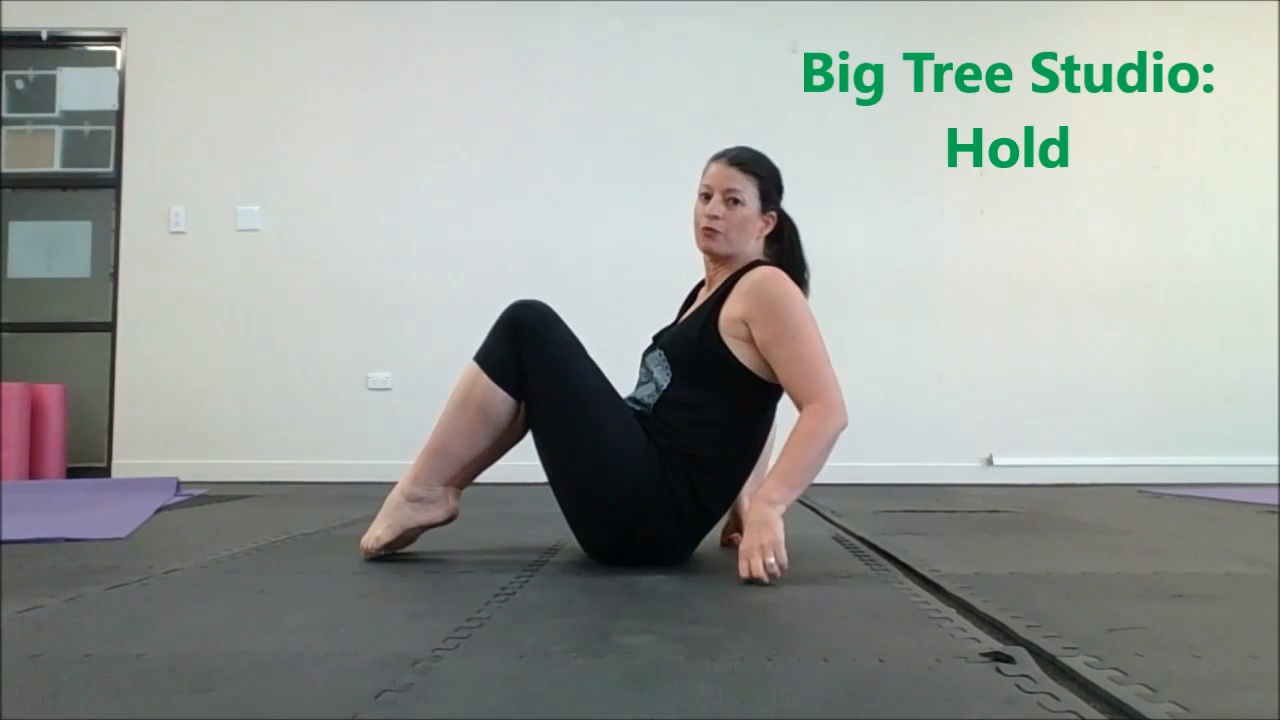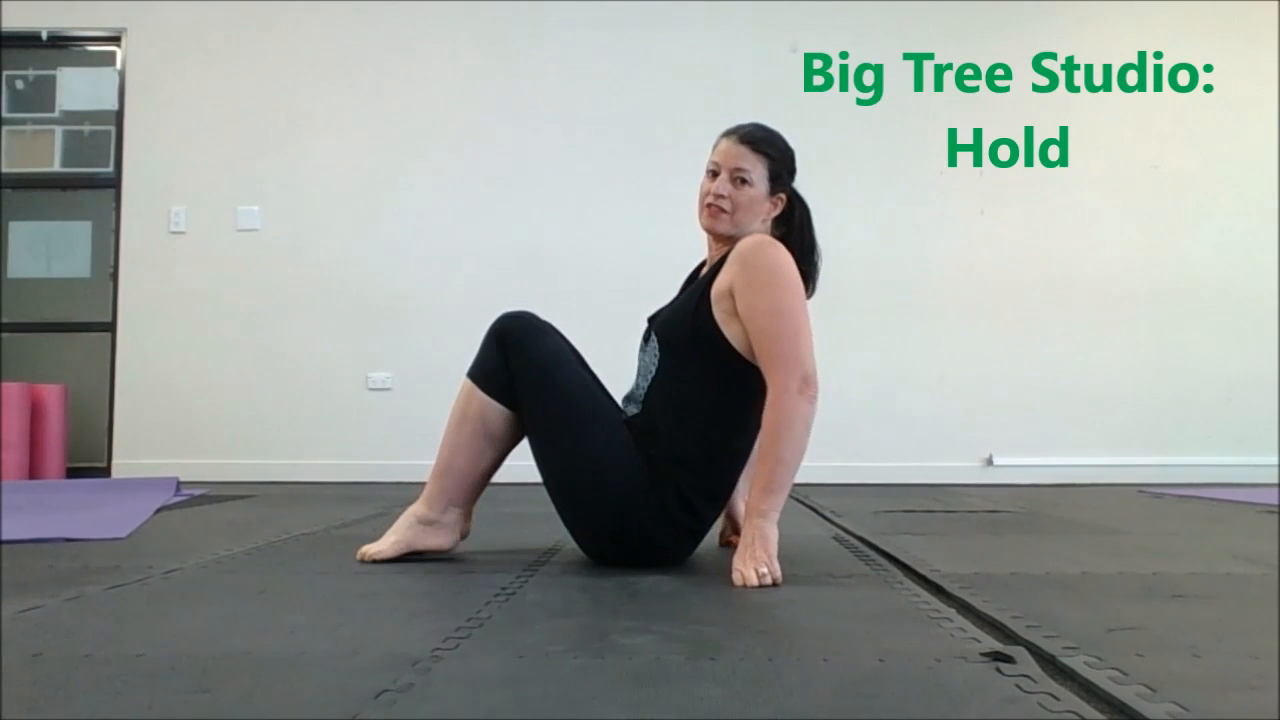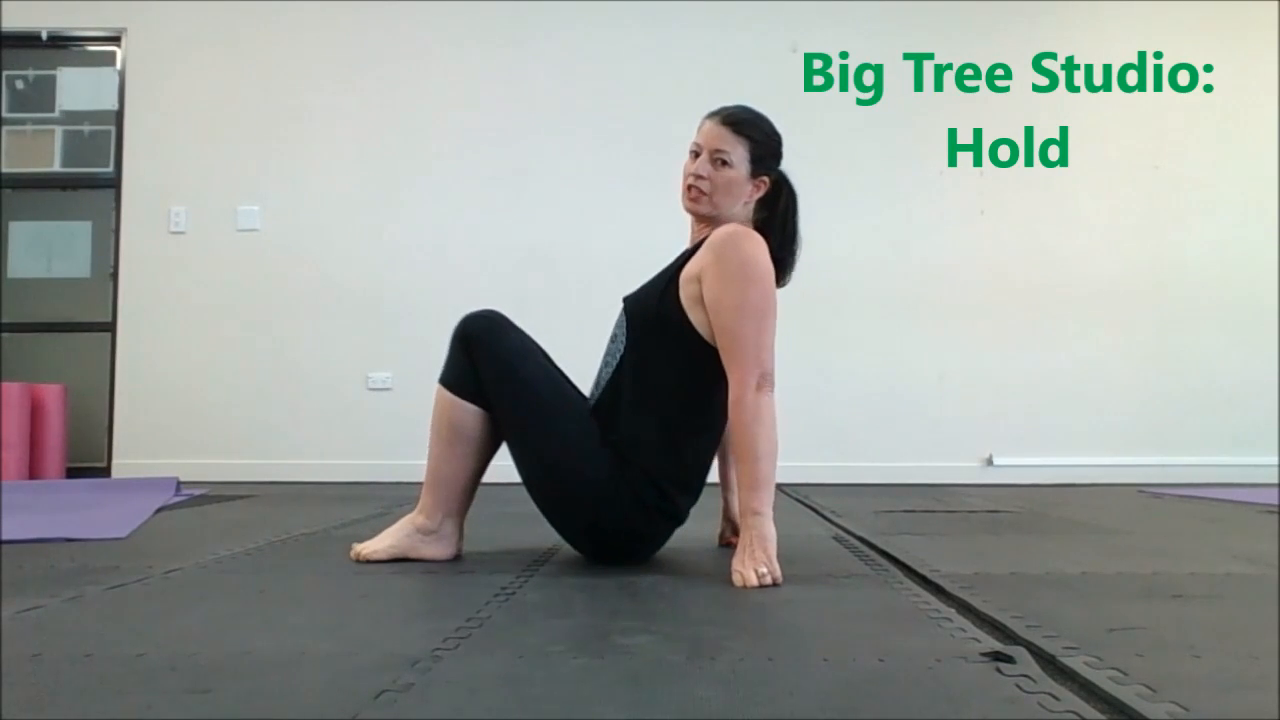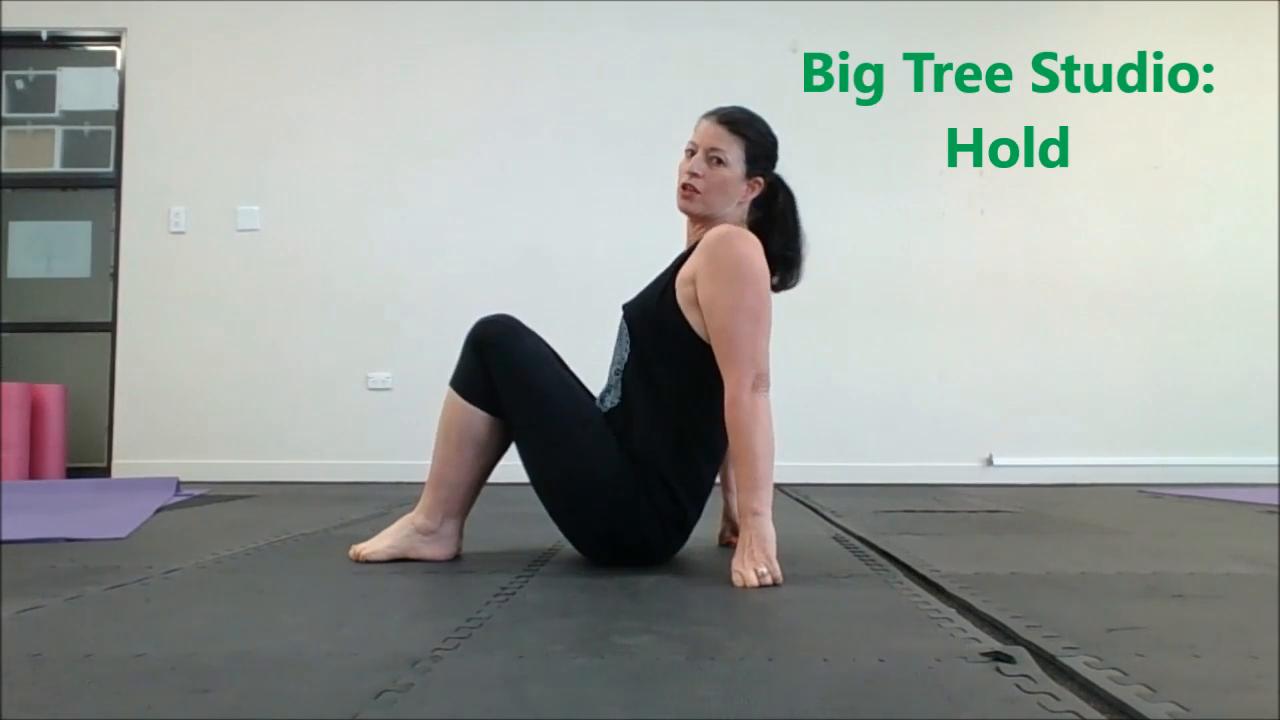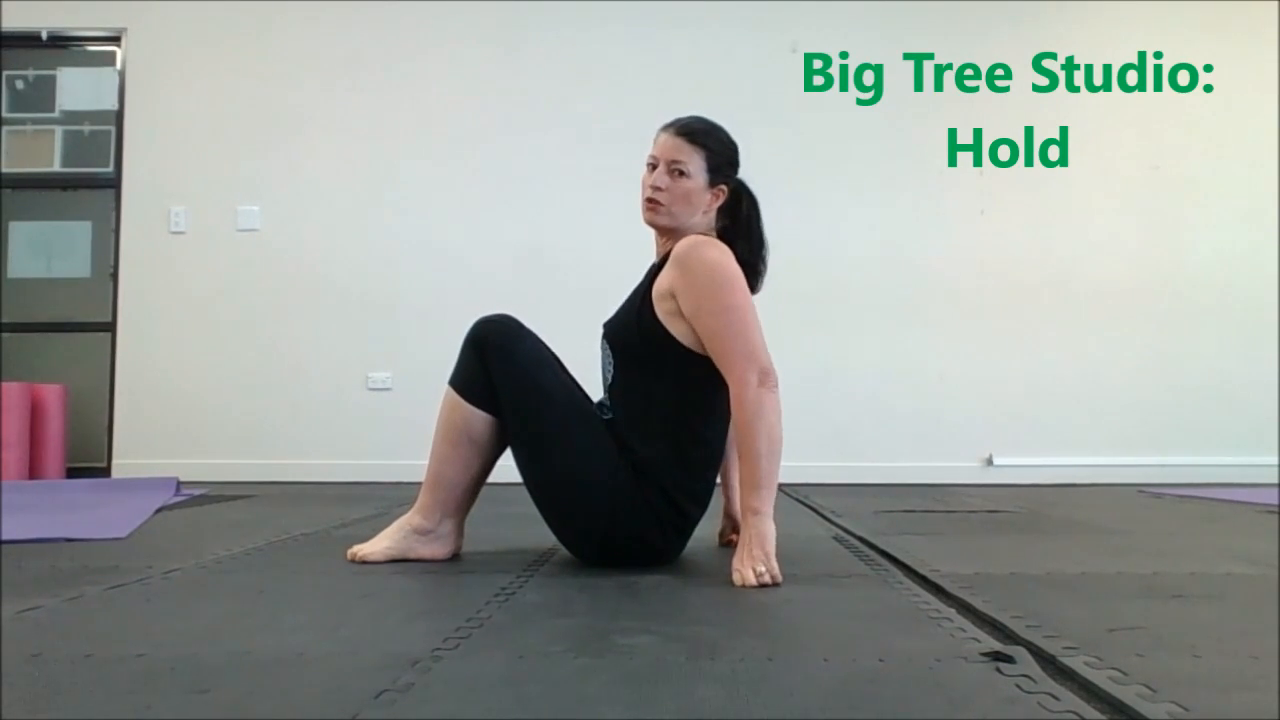
dt=0.5s
person 1, frame 1
left shoulder: (766, 290)
right shoulder: (708, 293)
left elbow: (827, 410)
right elbow: (739, 405)
left wrist: (767, 509)
right wrist: (742, 505)
left hip: (648, 512)
right hip: (639, 505)
left knee: (527, 327)
left ankle: (422, 493)
right ankle: (437, 490)
person 1, frame 2
left shoulder: (760, 258)
right shoulder: (713, 270)
left elbow: (796, 388)
right elbow: (732, 393)
left wrist: (762, 523)
right wrist: (735, 504)
left hip: (649, 516)
right hip: (644, 509)
left knee: (517, 338)
right knee: (525, 341)
left ankle: (436, 517)
right ankle: (445, 512)
person 1, frame 3
left shoulder: (736, 249)
right shoulder: (706, 254)
left elbow: (753, 386)
right elbow: (715, 390)
left wrist: (758, 525)
right wrist: (733, 508)
left hip: (619, 506)
right hip: (624, 497)
left knee: (482, 336)
right knee: (491, 342)
left ankle: (434, 528)
right ankle: (438, 522)
person 1, frame 4
left shoulder: (730, 248)
right shoulder: (705, 257)
left elbow: (749, 387)
right elbow: (712, 395)
left wrist: (757, 525)
right wrist: (733, 509)
left hip: (635, 512)
right hip: (635, 504)
left knee: (497, 342)
right knee: (501, 347)
left ankle: (432, 528)
right ankle: (439, 523)
person 1, frame 5
left shoulder: (700, 259)
right shoulder: (677, 265)
left elbow: (756, 384)
right elbow: (717, 397)
left wrist: (758, 524)
right wrist: (734, 509)
left hip: (631, 517)
right hip: (634, 506)
left knee: (495, 342)
right knee: (499, 352)
left ankle: (429, 527)
right ankle: (438, 524)
